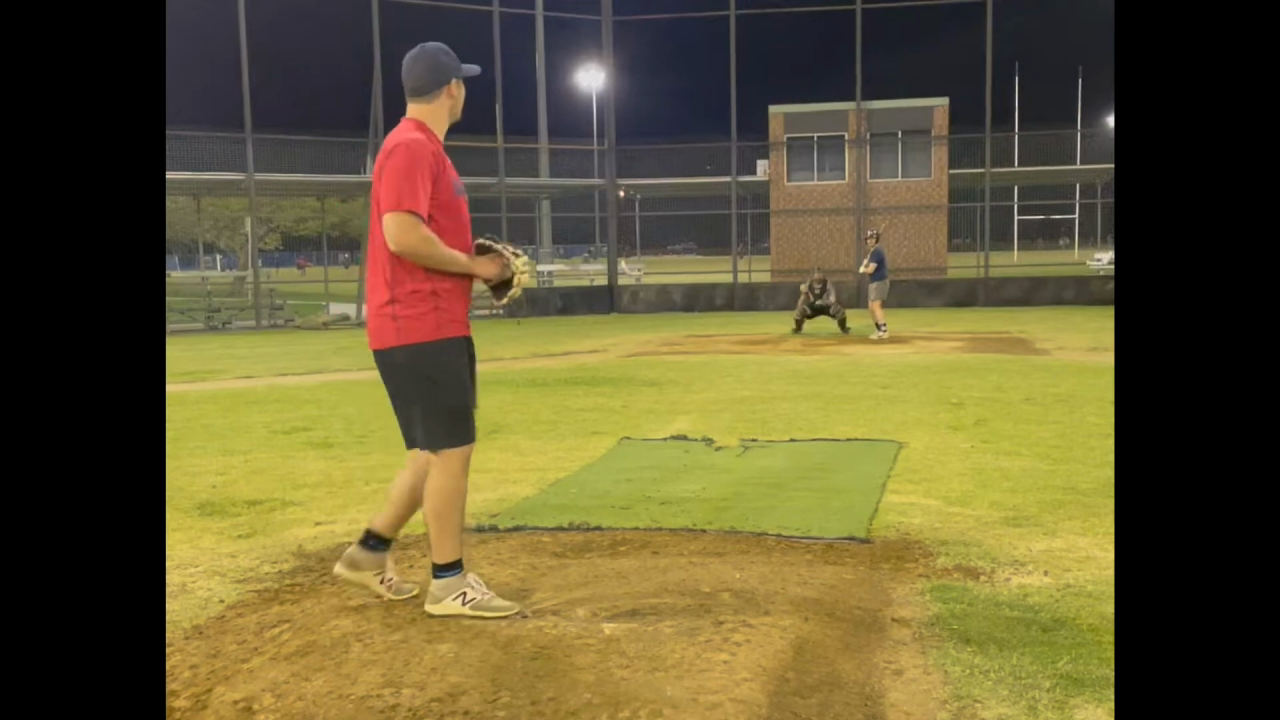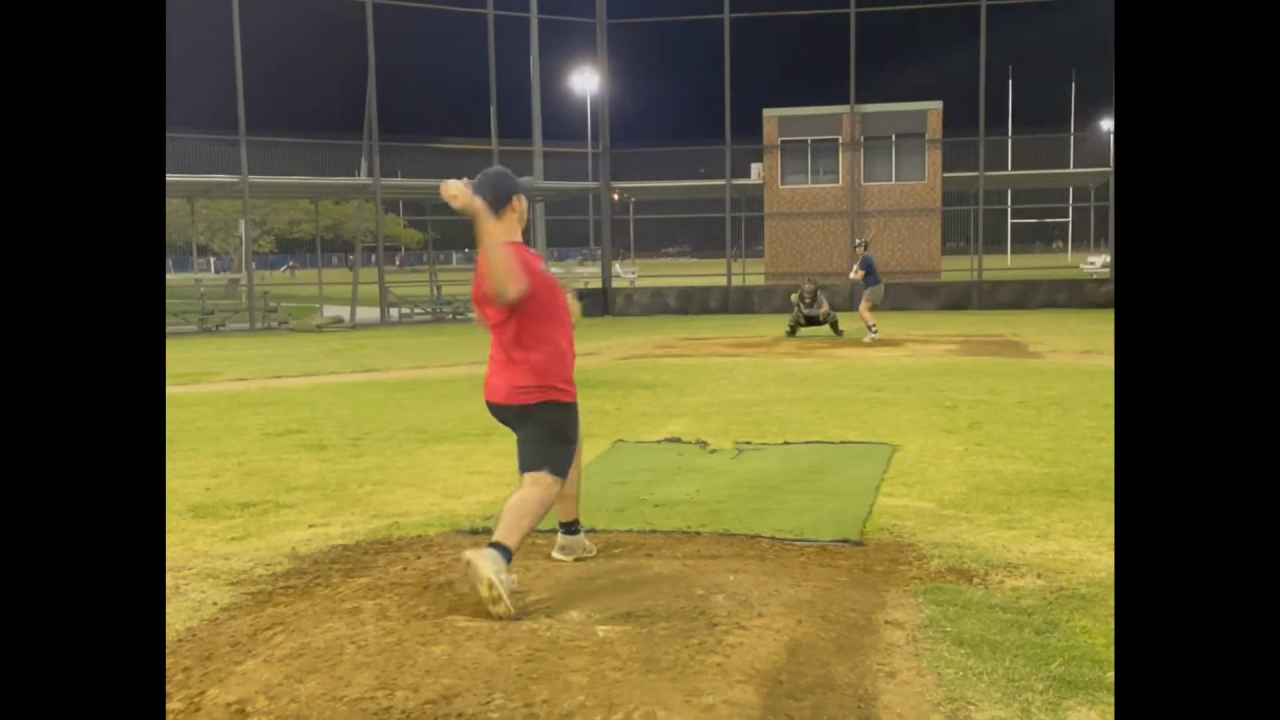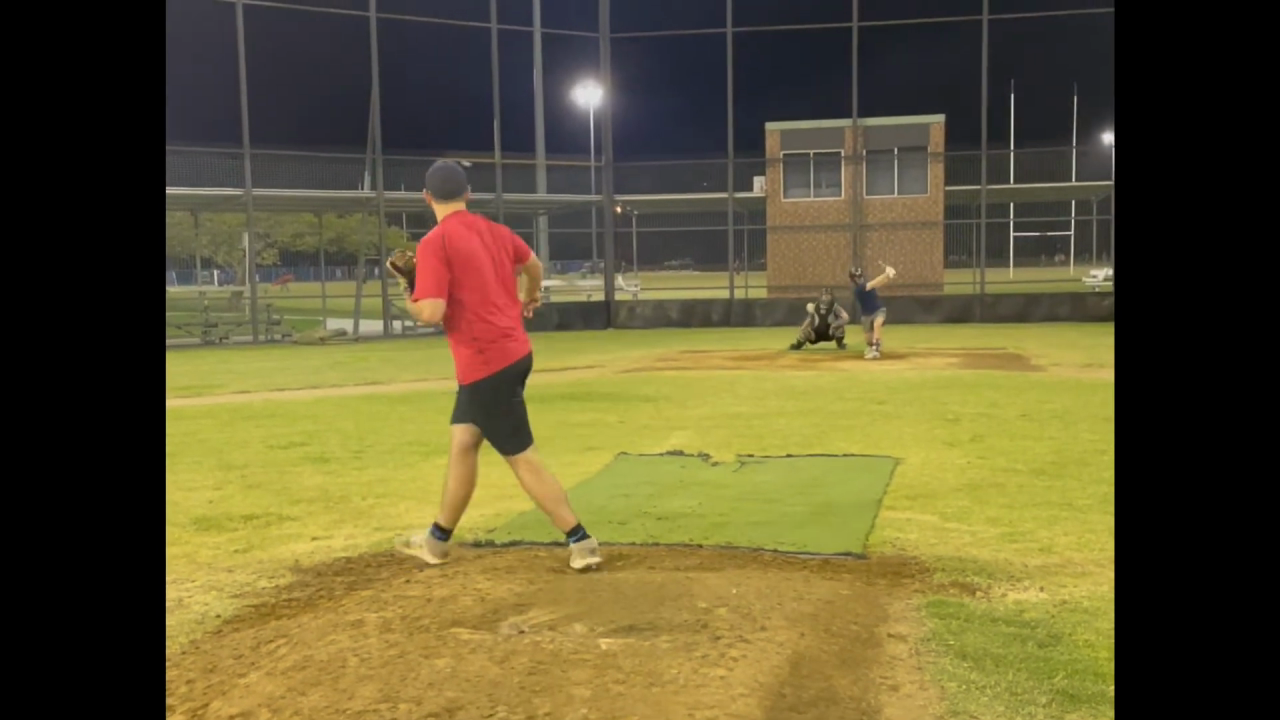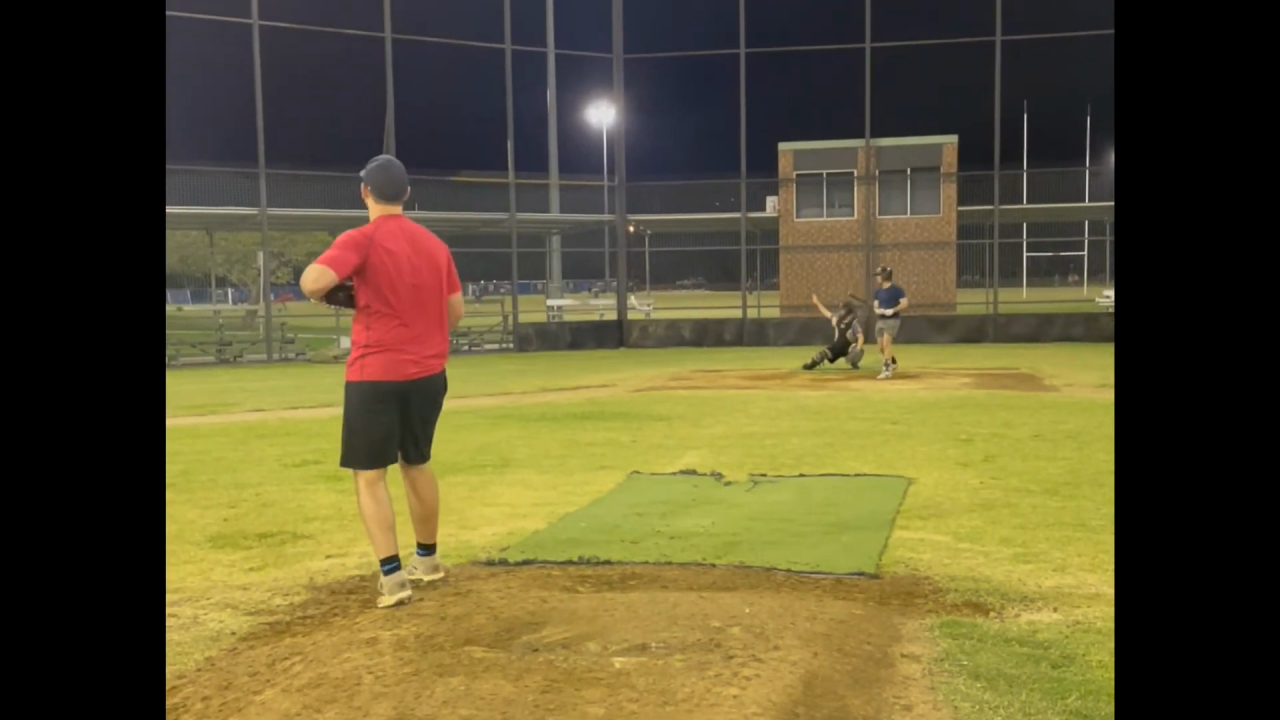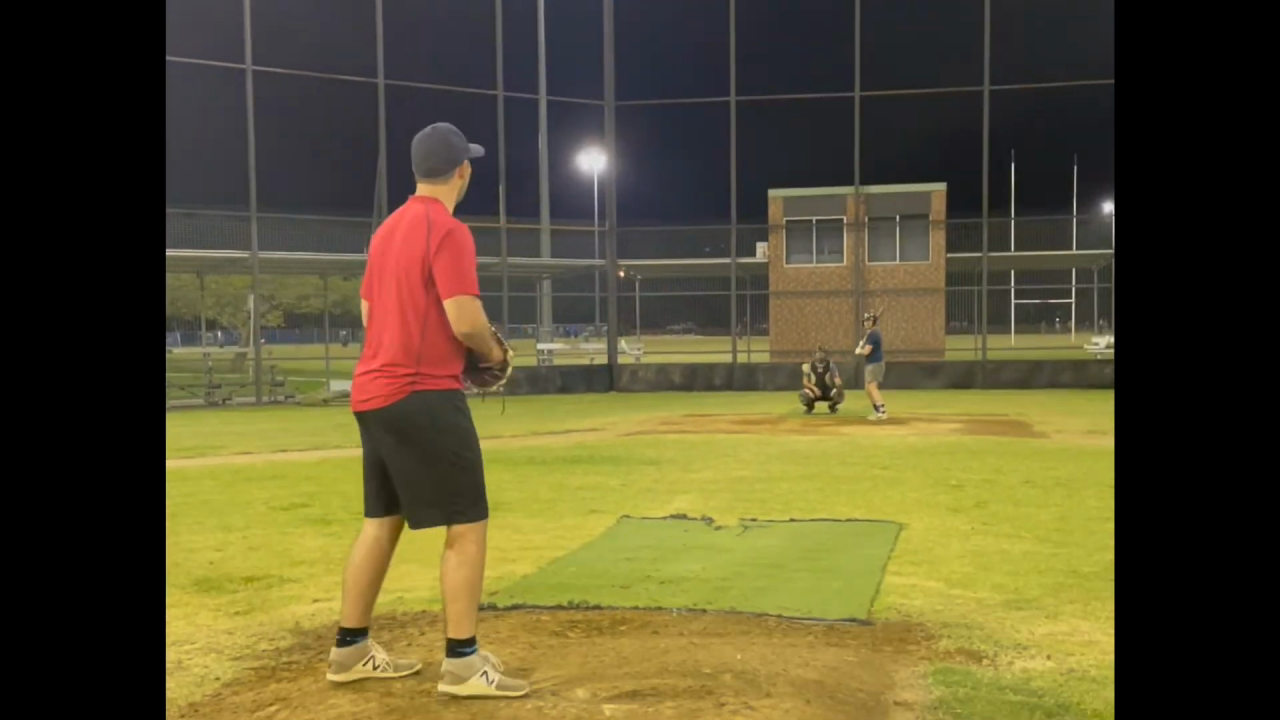
dt=1s
person 1, frame 1
left shoulder: (426, 149)
right shoulder: (411, 146)
right elbow: (400, 237)
left wrist: (476, 260)
right wrist: (472, 266)
left hip: (445, 322)
right hip: (418, 326)
left knee: (437, 448)
right knee: (450, 451)
left ankle: (369, 551)
right ankle: (447, 582)
person 1, frame 2
left shoulder: (519, 256)
right shoulder: (506, 259)
right elbow: (508, 290)
right wrist: (480, 213)
left hip: (528, 391)
right hip: (538, 395)
left knee: (565, 446)
right knee: (542, 482)
left ankle: (571, 536)
right ankle: (493, 557)
person 1, frame 3
left shoulder: (434, 243)
right shoulder: (494, 230)
left elbow: (431, 313)
right elbow: (533, 265)
left wrist: (410, 303)
right wrist: (531, 294)
left hip: (486, 365)
right hip: (513, 352)
left knee: (520, 457)
right knee: (462, 441)
left ankle: (583, 543)
right ankle: (438, 540)
person 1, frame 4
left shoulder: (359, 239)
right shoulder: (435, 245)
left elbow: (313, 283)
right elbow: (457, 310)
left wrist: (326, 287)
left hip: (373, 374)
right hip: (428, 372)
left knee: (370, 475)
right knee: (418, 465)
left ankle: (392, 577)
right ankle: (427, 558)
person 1, frame 5
left shoulder: (388, 229)
right shoulder: (449, 230)
right elbow: (464, 321)
right wrist: (491, 350)
left hip: (377, 391)
right hip: (423, 393)
left knee: (382, 520)
right knee: (466, 522)
left ankle: (350, 648)
right ankle: (463, 660)
